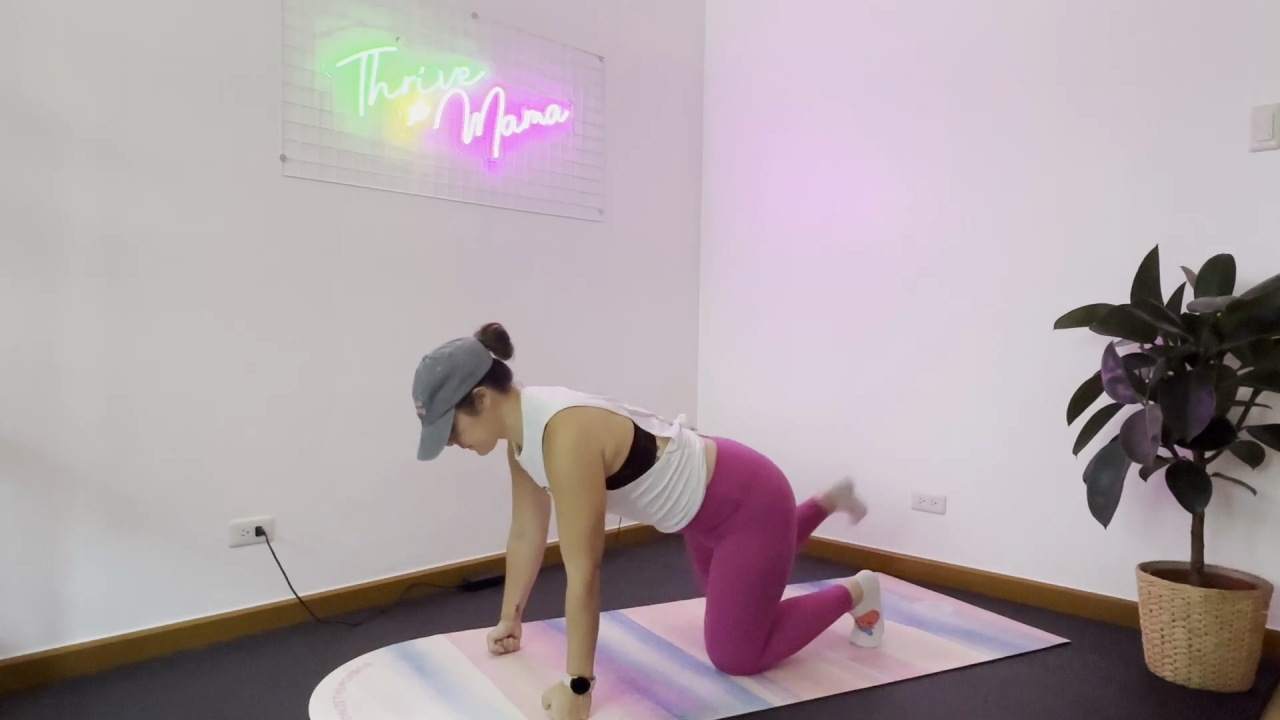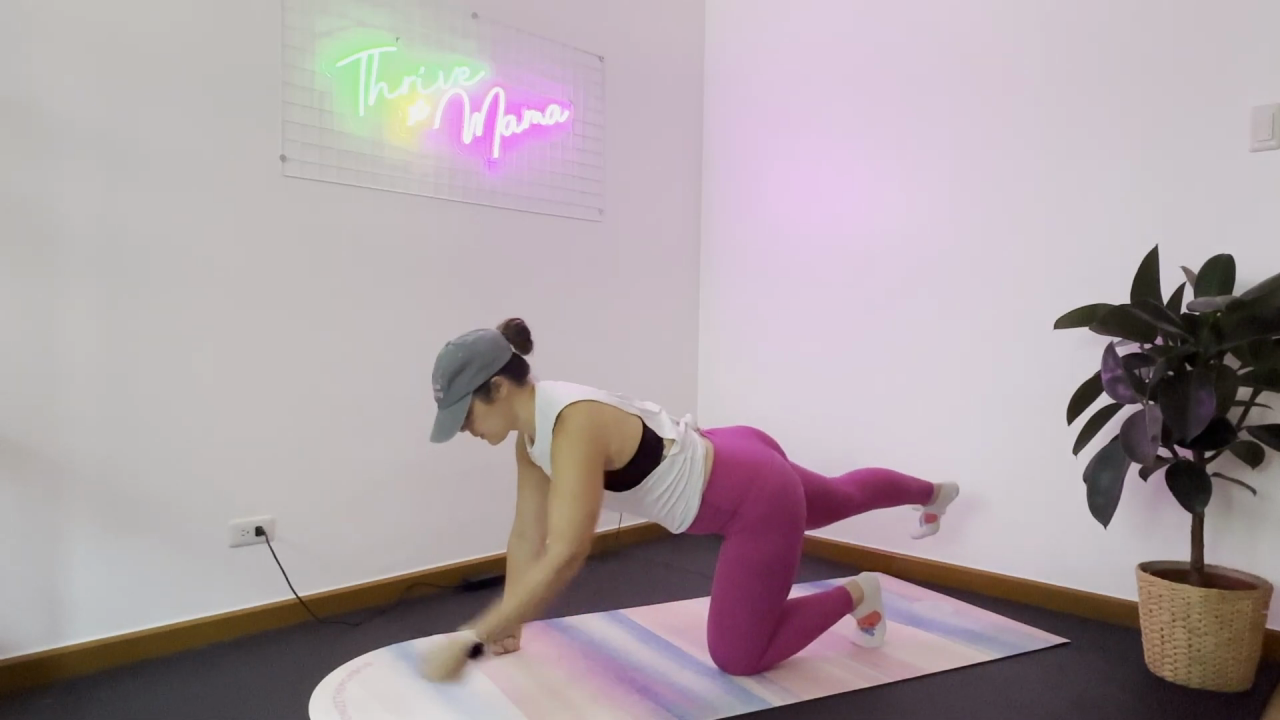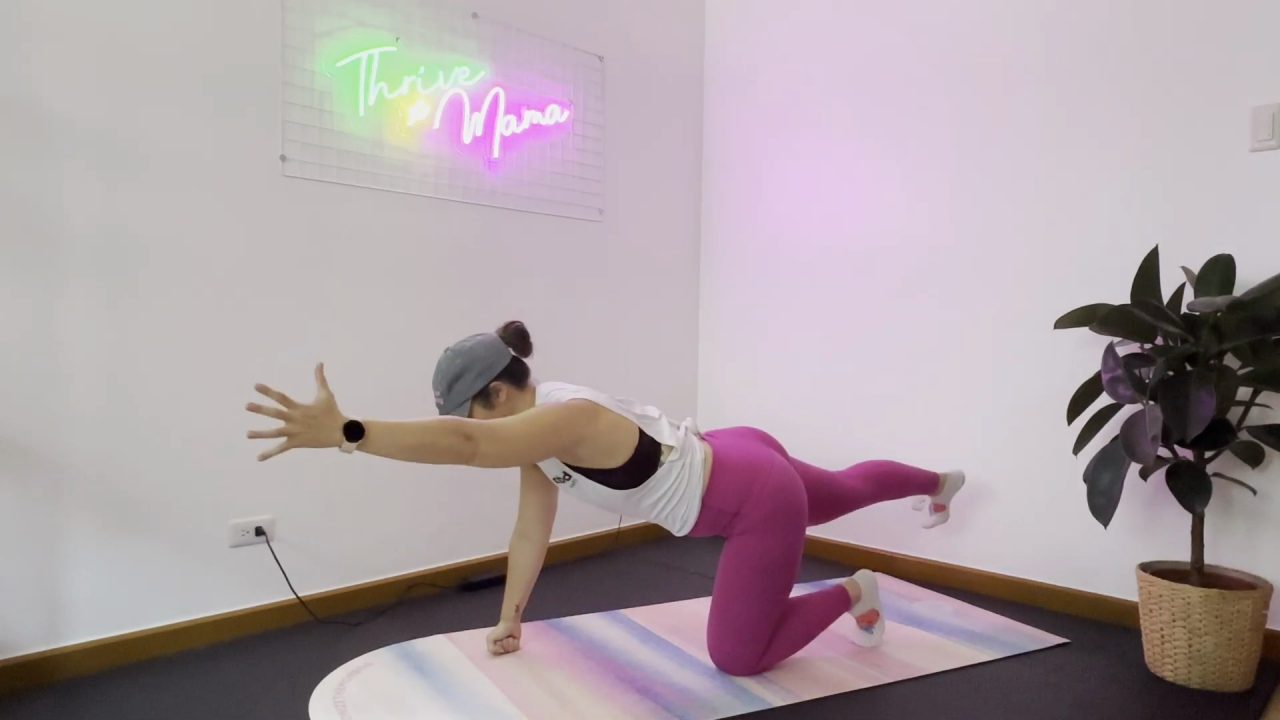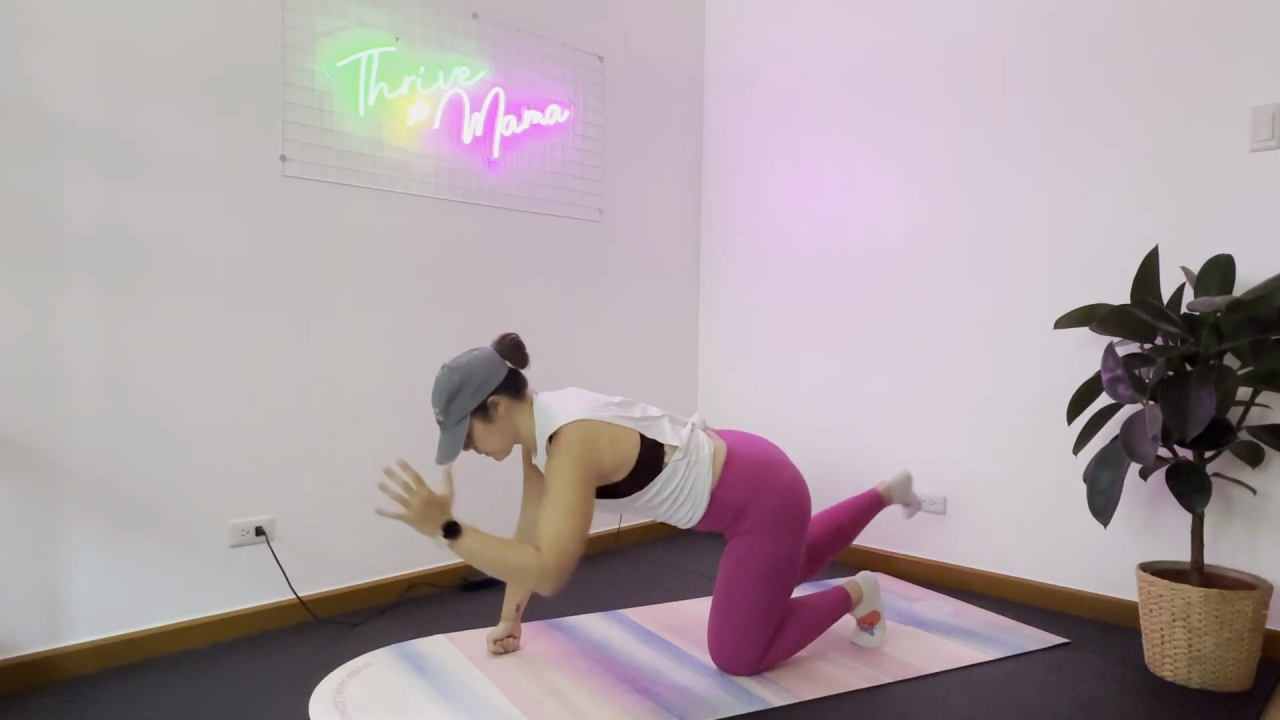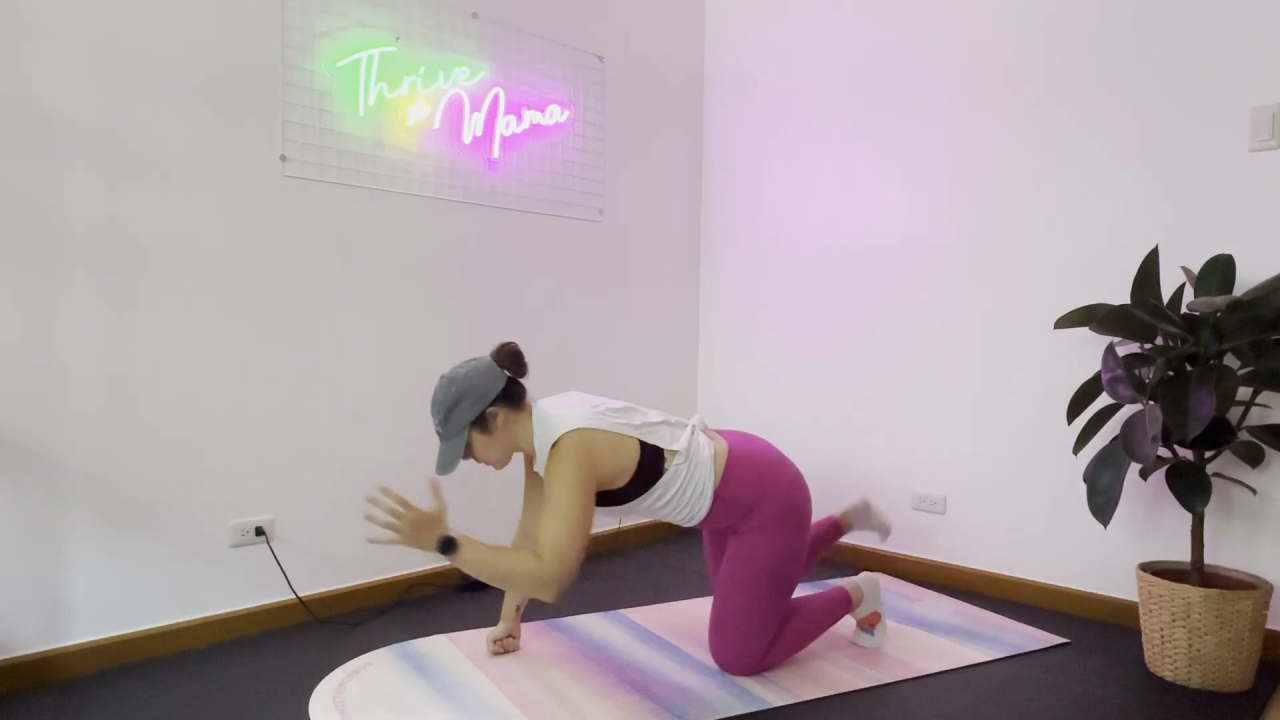
dt=1s
person 1, frame 1
left shoulder: (565, 436)
right shoulder: (521, 428)
left elbow: (584, 570)
right elbow: (527, 533)
right wrist: (510, 618)
left hip: (749, 498)
right hip: (707, 481)
left knee: (735, 656)
right knee: (729, 603)
left ankle: (855, 592)
right ankle: (824, 504)
person 1, frame 2
left shoulder: (571, 424)
right shoulder: (531, 430)
left elbow: (563, 558)
right elbow: (527, 528)
left wrist: (472, 643)
right wrist: (508, 622)
left hip: (759, 497)
right hip: (734, 459)
left knee: (736, 655)
right knee: (842, 497)
left ankle: (857, 595)
right ankle: (930, 496)
person 1, frame 3
left shoulder: (565, 421)
right shoulder: (541, 425)
left elbow: (466, 446)
right elbow: (531, 530)
left wrist: (343, 432)
right wrist: (510, 617)
left hip: (758, 499)
right hip: (731, 461)
left knee: (736, 657)
right knee: (842, 491)
left ankle: (852, 592)
right ankle: (938, 482)
person 1, frame 4
left shoulder: (572, 445)
right shoulder: (536, 420)
left elbow: (546, 569)
right elbow: (533, 531)
left wrist: (445, 527)
right wrist: (509, 621)
left hip: (762, 498)
right hip: (732, 471)
left knee: (737, 657)
right knee: (790, 566)
left ankle: (857, 594)
right ankle: (885, 493)
person 1, frame 5
left shoulder: (570, 452)
right shoulder: (538, 425)
left elbow: (550, 573)
right elbow: (535, 535)
left wrist: (441, 540)
right wrist: (509, 619)
left hip: (764, 497)
right hip: (727, 470)
left knee: (739, 656)
right knee: (763, 586)
left ankle: (854, 594)
right ankle: (843, 522)
